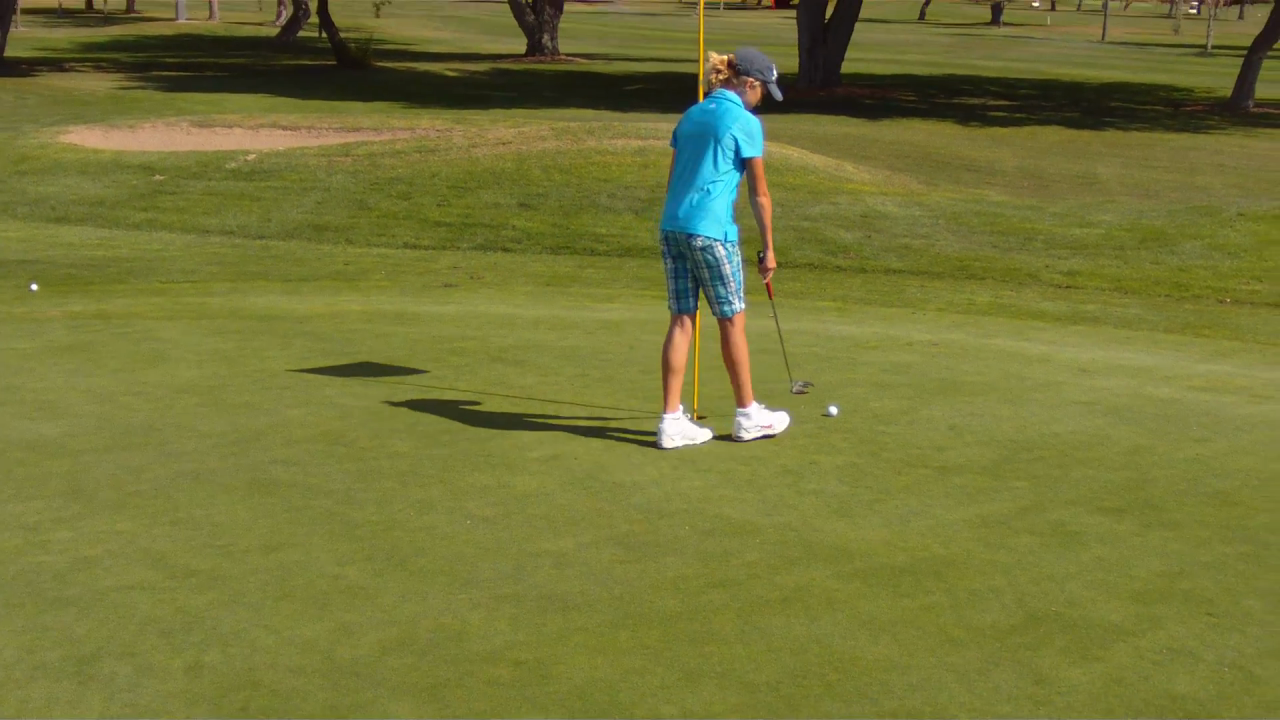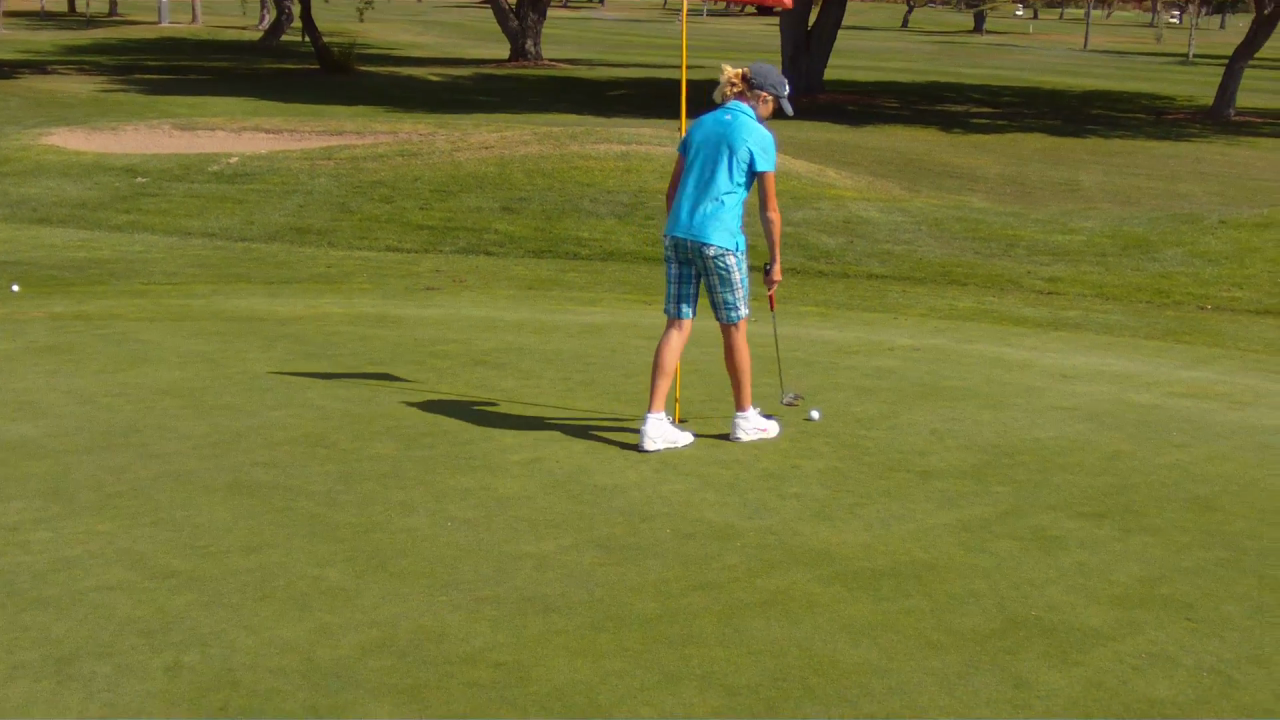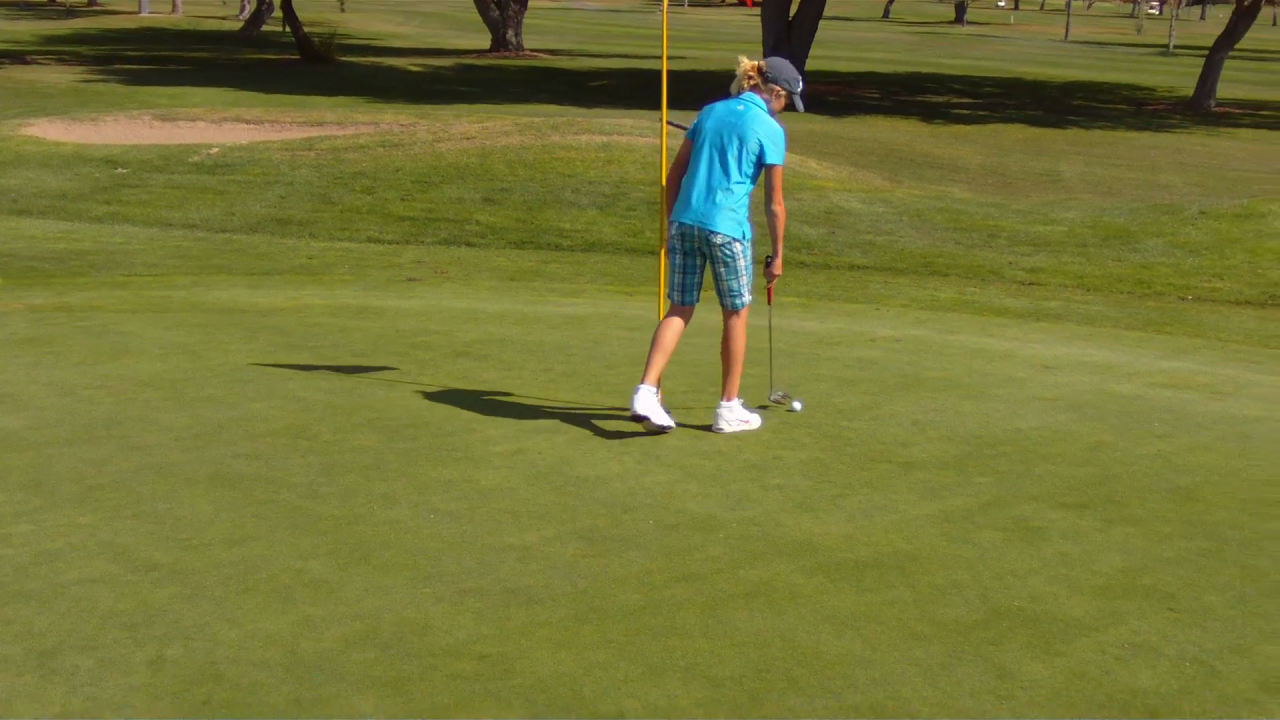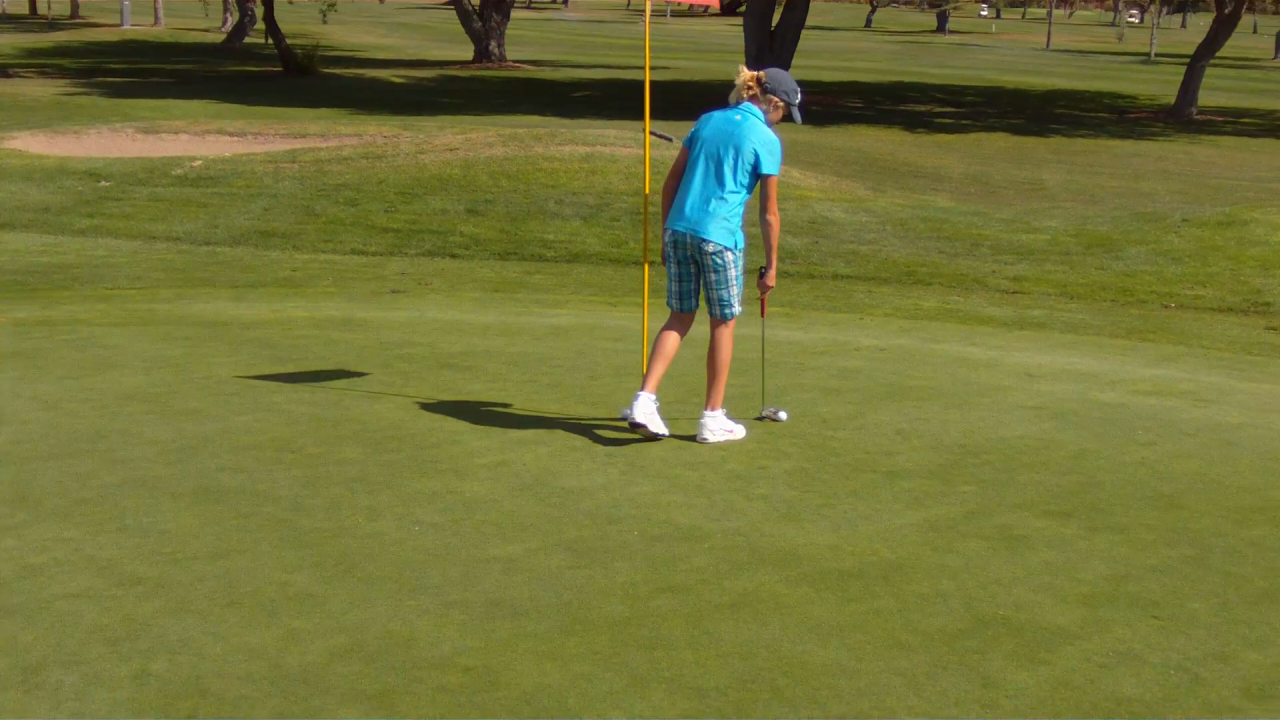
dt=0.2s
person 1, frame 1
left shoulder: (691, 115)
right shoulder: (745, 123)
right elbow: (759, 193)
right wrist: (769, 248)
left hip: (672, 227)
right hip: (711, 231)
left knee: (681, 322)
right knee: (732, 321)
left ankle: (672, 419)
right ankle: (747, 415)
person 1, frame 2
left shoulder: (701, 125)
right shoulder: (759, 136)
left elbow: (674, 188)
right elbow: (769, 208)
right wrist: (775, 261)
left hip: (679, 234)
right hip: (720, 241)
left knee: (678, 326)
right knee: (735, 327)
left ankle: (655, 422)
right ankle: (745, 417)
person 1, frame 3
left shoulder: (710, 112)
right shoulder: (770, 129)
left elbow: (674, 175)
right elbow: (774, 202)
left wrist: (674, 223)
right wrist: (777, 254)
left hip: (685, 222)
right hip: (727, 228)
left knee: (678, 311)
right knee: (735, 315)
left ankle: (646, 393)
right ankle: (729, 408)
person 1, frame 4
left shoulder: (708, 121)
right shoulder: (766, 140)
left elbow: (671, 182)
right elbow: (769, 212)
left wrist: (668, 231)
right wrist: (771, 266)
left hip: (679, 230)
right hip: (720, 237)
left knee: (679, 317)
right knee: (723, 324)
left ankle: (645, 399)
right ankle: (712, 417)
